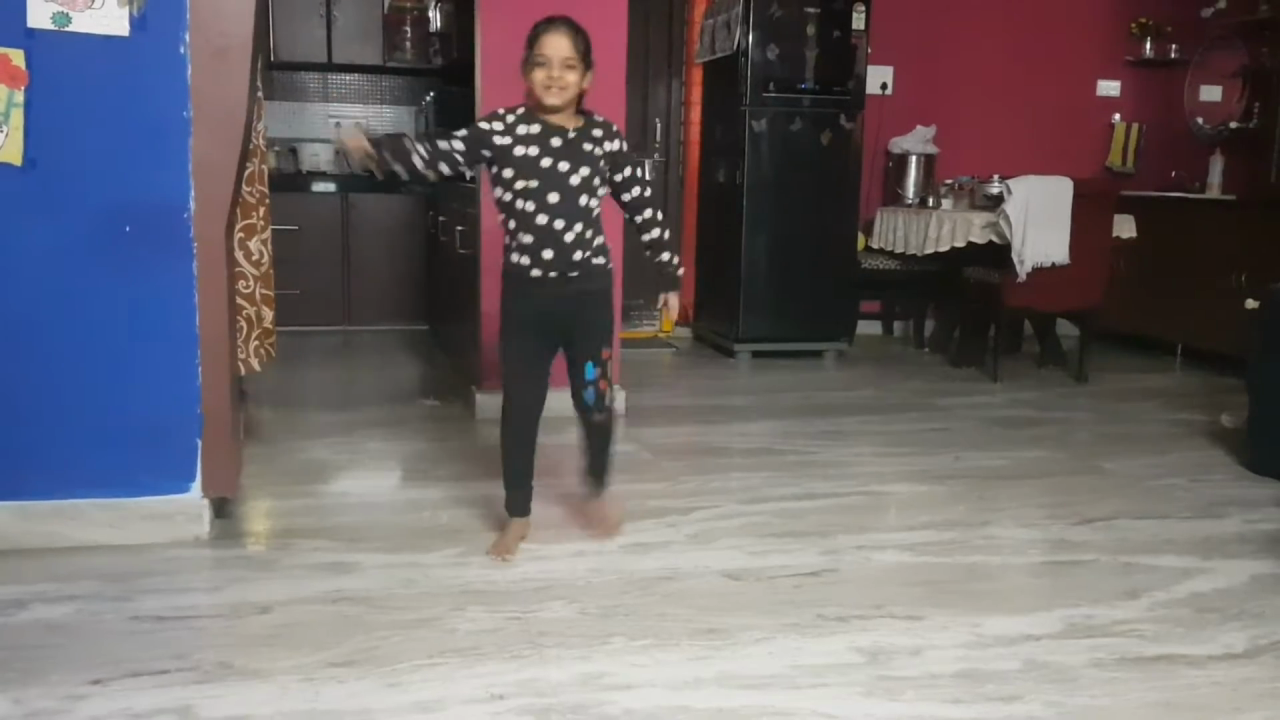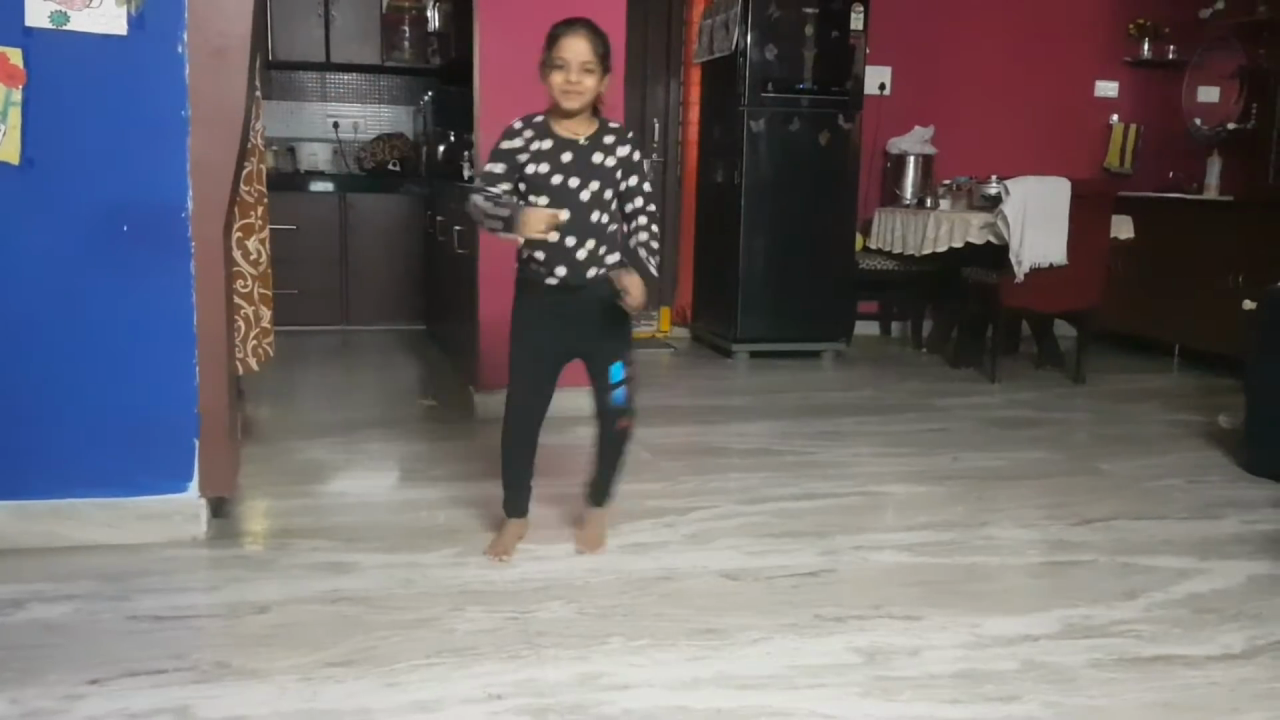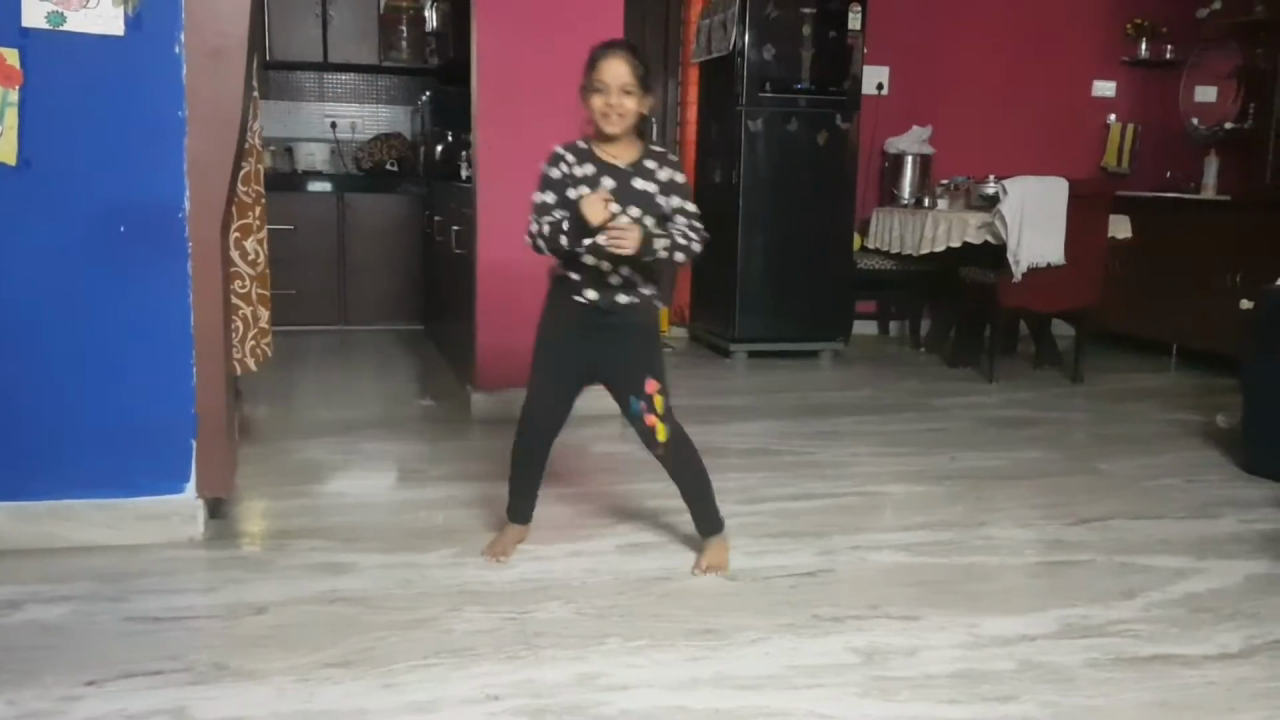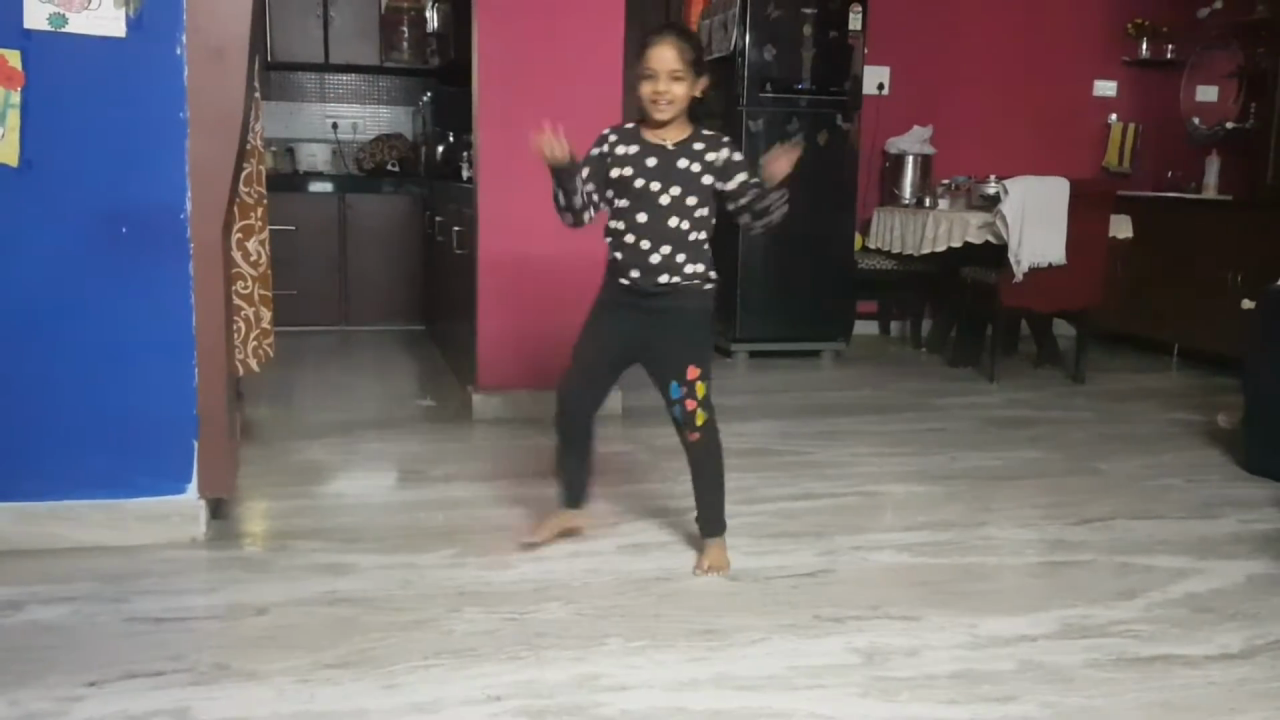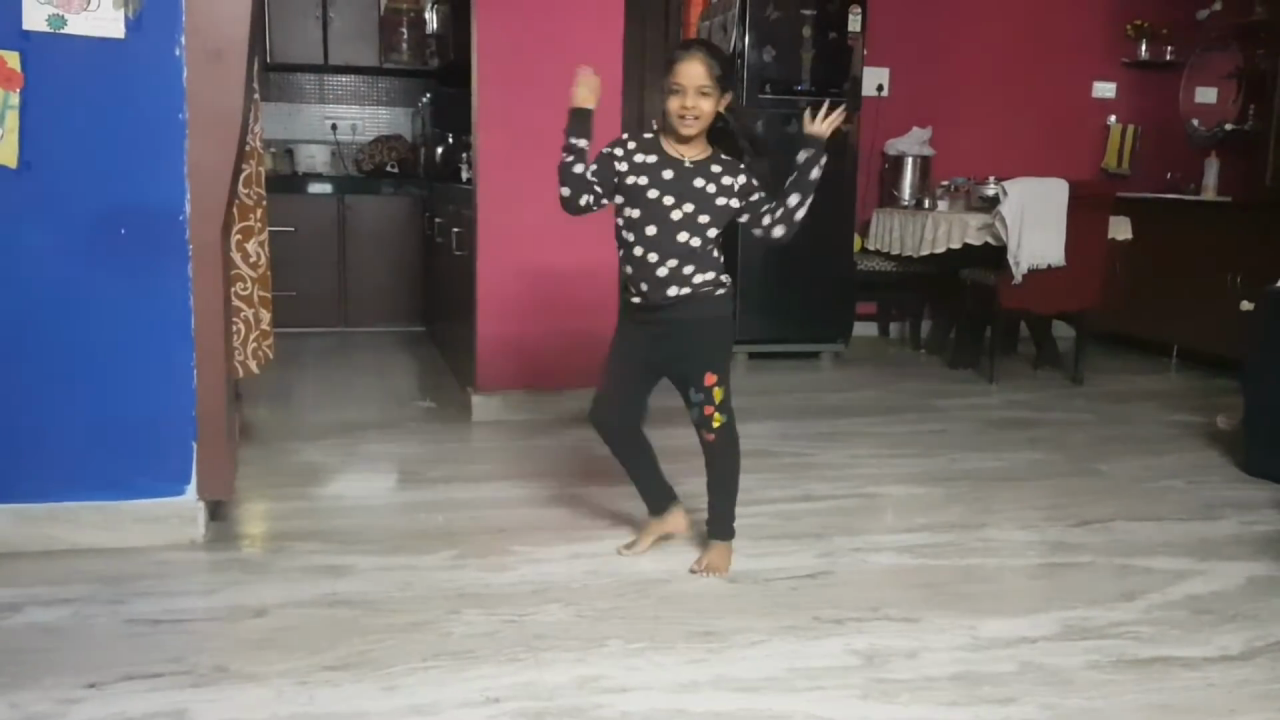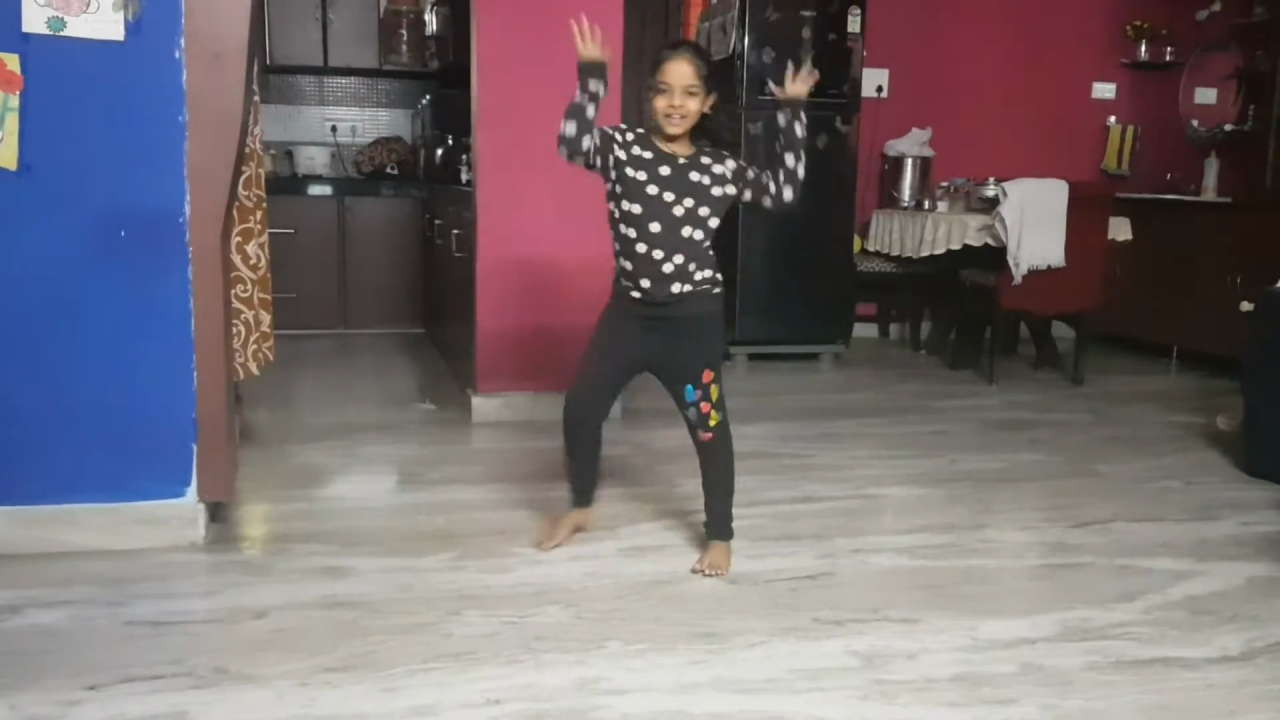
dt=0.2s
person 1, frame 1
left shoulder: (607, 139)
right shoulder: (499, 131)
left elbow: (642, 207)
right elbow: (434, 157)
left wrist: (670, 275)
right wrist: (378, 149)
left hip: (588, 289)
right hip: (527, 292)
left knee: (594, 401)
right knee: (520, 406)
left ankle: (595, 491)
right ankle: (517, 516)
person 1, frame 2
left shoulder: (621, 143)
right shoulder: (520, 137)
left elbow: (643, 217)
right elbow: (484, 199)
left wrist: (637, 271)
right wrist: (520, 218)
left hip: (604, 300)
right hip: (540, 298)
left knee: (617, 410)
right knee: (523, 410)
left ankle: (596, 506)
right ankle: (515, 517)
person 1, frame 3
left shoulder: (663, 168)
right shoulder: (565, 161)
left elbow: (691, 239)
right elbow: (540, 235)
left wrist: (641, 241)
right wrist: (583, 224)
left hip: (633, 324)
right hip: (570, 318)
left knee: (662, 432)
right knee: (537, 423)
left ankle: (713, 531)
right ankle: (517, 521)
person 1, frame 4
left shoulder: (715, 151)
right shoulder: (614, 143)
left elbow: (761, 214)
right elbow: (576, 212)
left wrist: (773, 181)
right wrist: (562, 169)
left hip: (683, 307)
right hip: (620, 299)
left knee: (695, 422)
right knee: (573, 401)
left ankle: (714, 533)
right ankle: (571, 508)
person 1, frame 5
left shoulder: (729, 174)
right shoulder: (630, 152)
left elbow: (776, 225)
right elbow: (575, 197)
left wrist: (813, 150)
right wrist: (581, 119)
left hip: (700, 317)
right hip: (639, 314)
left knee: (715, 425)
right knee: (611, 414)
left ankle: (720, 535)
right ankle: (667, 511)
person 1, frame 6
left shoulder: (718, 167)
right shoulder: (620, 147)
left elbow: (781, 190)
right elbow: (572, 143)
left wrist: (791, 112)
right wrist: (592, 70)
left hip: (692, 317)
right hip: (629, 311)
left knee: (708, 425)
right knee: (581, 405)
left ankle: (719, 535)
right ankle: (580, 505)
